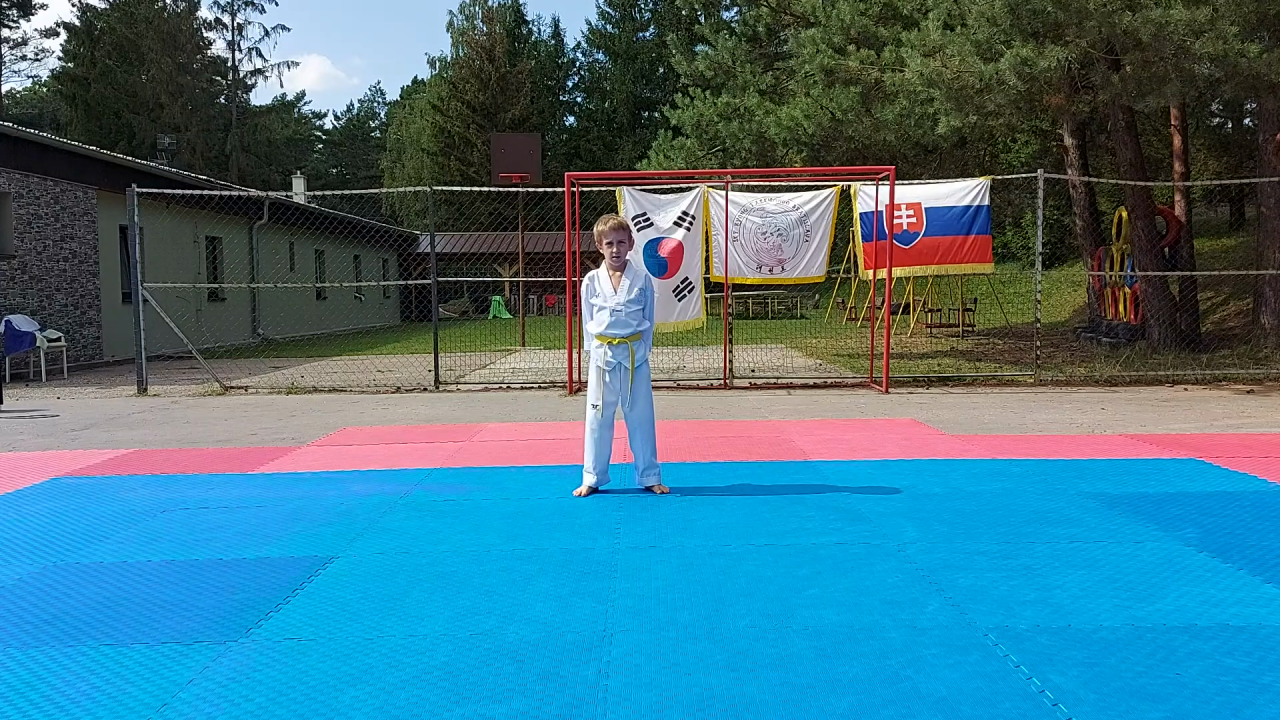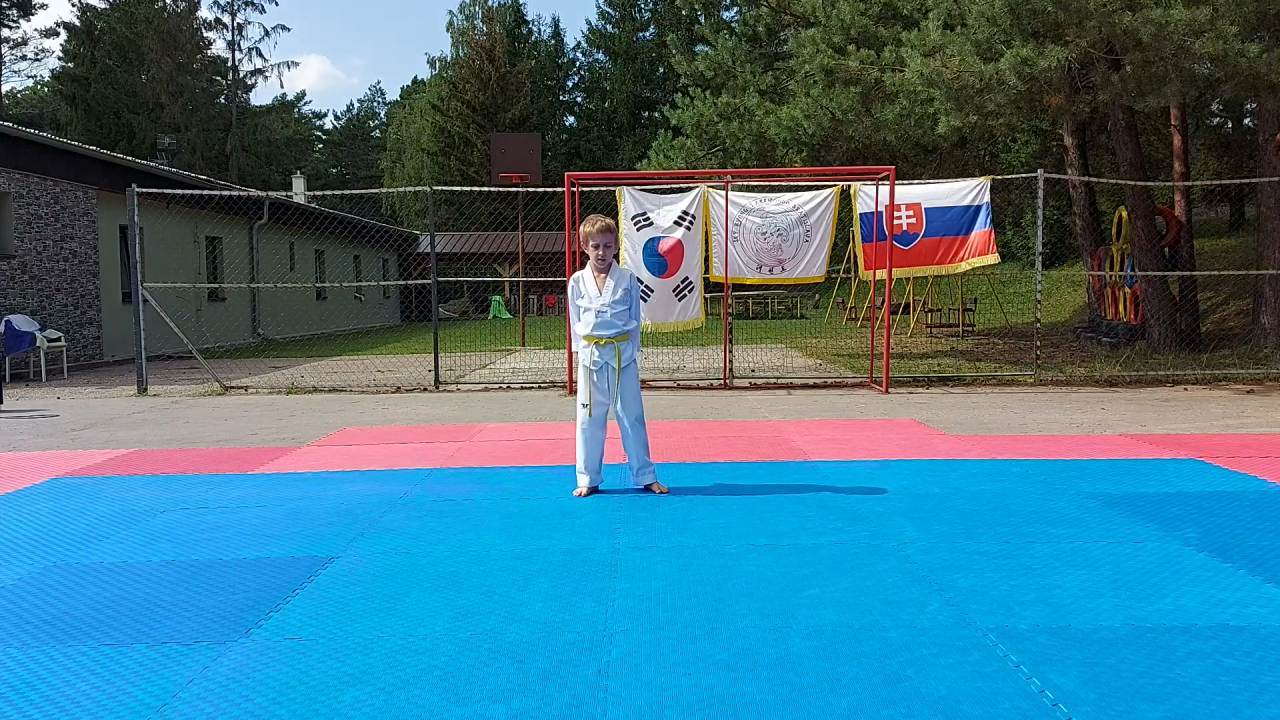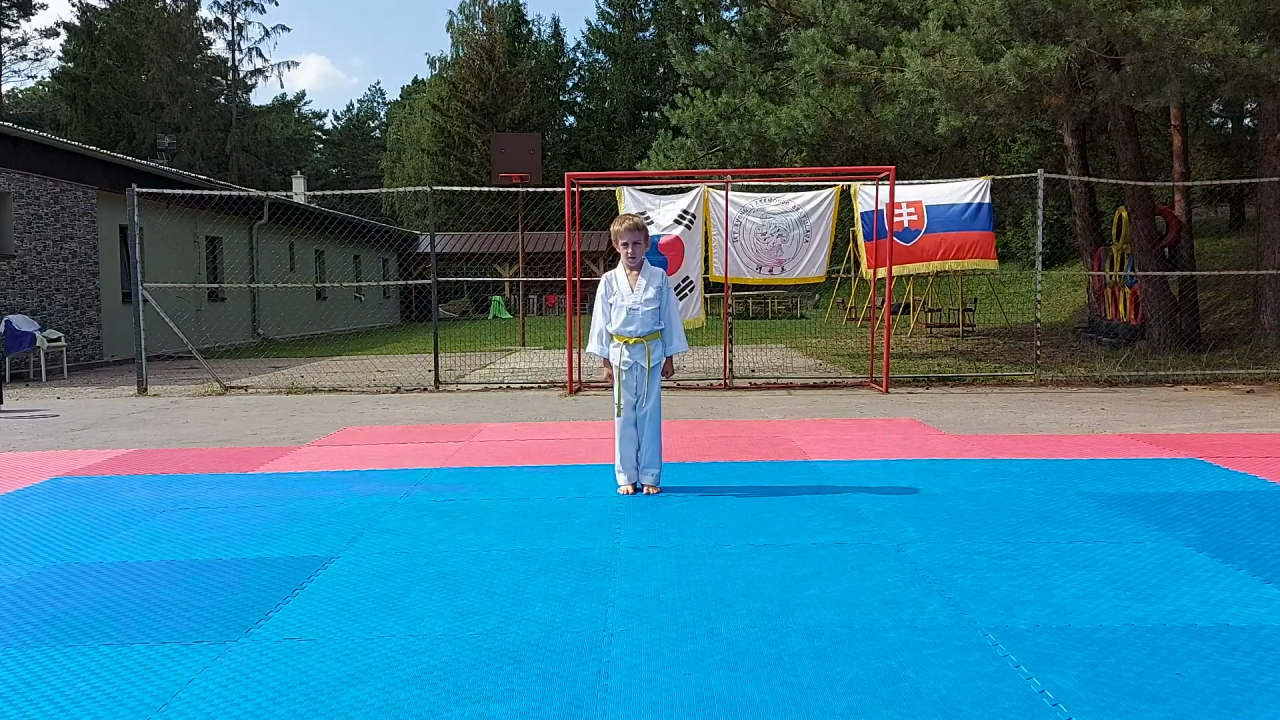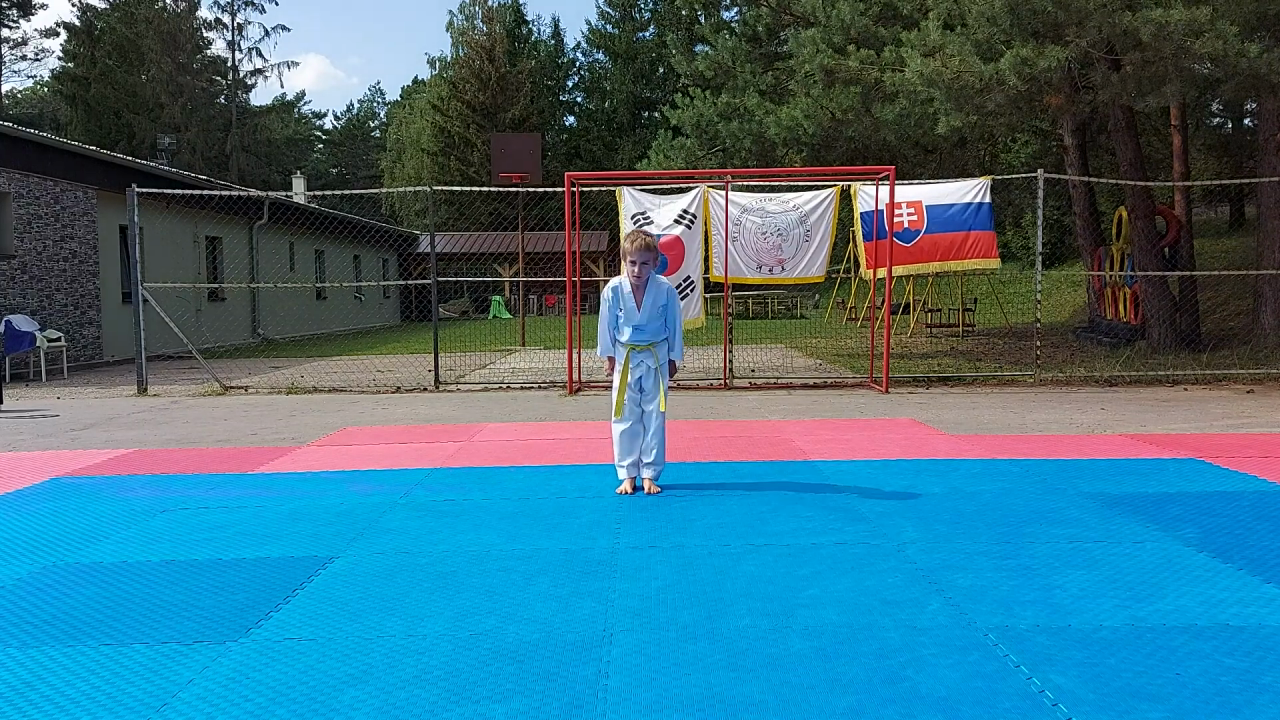
dt=1s
person 1, frame 1
left shoulder: (642, 279)
right shoulder: (591, 281)
left elbow: (648, 320)
right elbow: (588, 322)
left wrist: (639, 349)
right wrist: (600, 348)
left hip: (634, 356)
right hip: (603, 356)
left knee: (641, 417)
right knee: (598, 417)
left ankle: (650, 476)
right ankle: (593, 478)
person 1, frame 2
left shoulder: (628, 279)
right shoulder: (577, 282)
left elbow: (635, 320)
right elbow: (576, 323)
left wrist: (627, 351)
right wrist: (587, 349)
left hip: (622, 355)
right hip: (591, 356)
left knee: (631, 416)
right knee: (589, 418)
left ankle: (646, 476)
right ankle: (589, 479)
person 1, frame 3
left shoulder: (659, 278)
right shoulder: (609, 281)
left elbow: (670, 318)
right elbow: (601, 322)
left wrist: (669, 357)
right wrist: (606, 361)
left hip: (651, 354)
right hip: (621, 354)
left knee: (649, 415)
right knee: (624, 416)
left ankle: (649, 477)
right ankle: (627, 477)
person 1, frame 4
left shoulder: (666, 289)
right shoulder: (613, 289)
left elbow: (674, 326)
right elbow: (607, 326)
left wrist: (673, 360)
right wrist: (609, 357)
left hip: (656, 359)
right hip: (625, 359)
left knee: (654, 417)
right knee: (625, 417)
left ankle: (650, 474)
right ankle: (628, 474)
